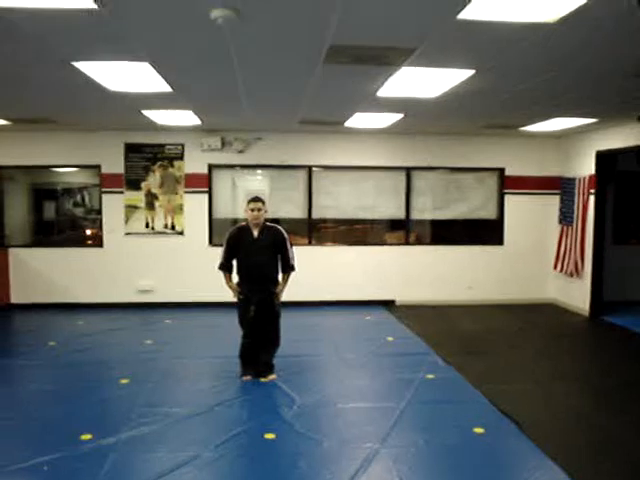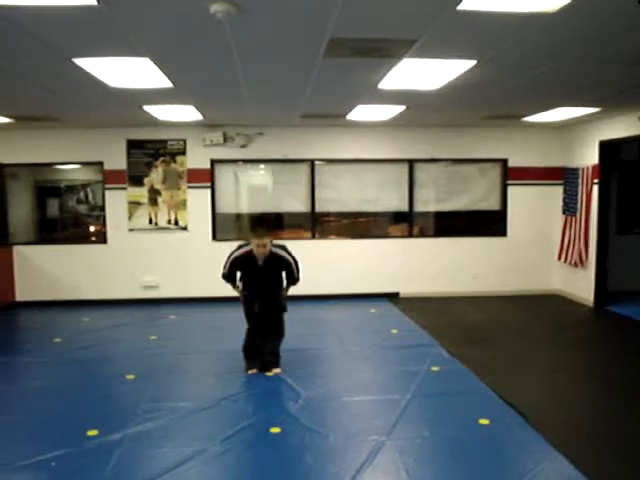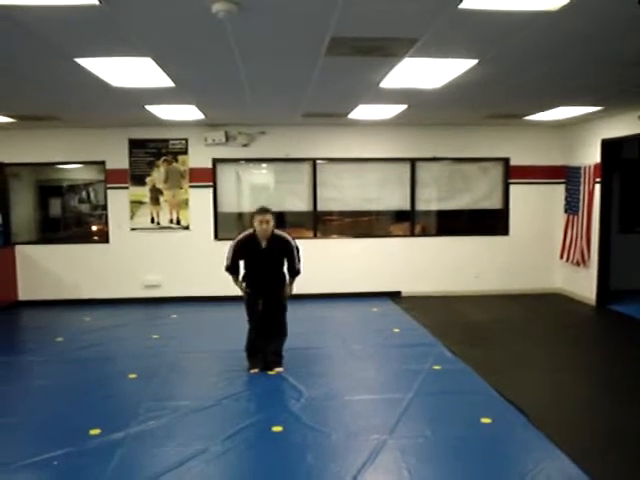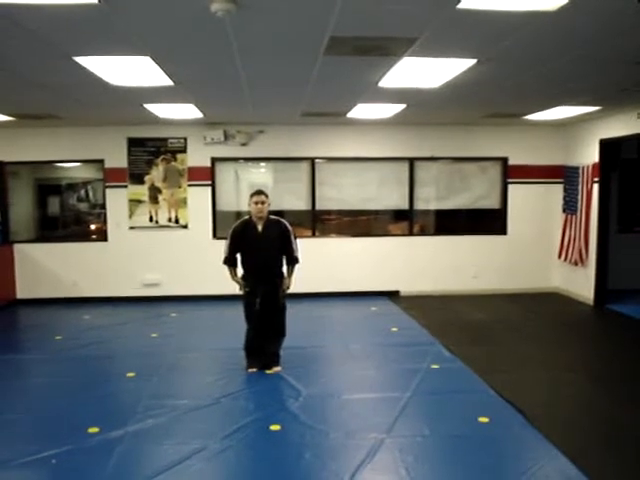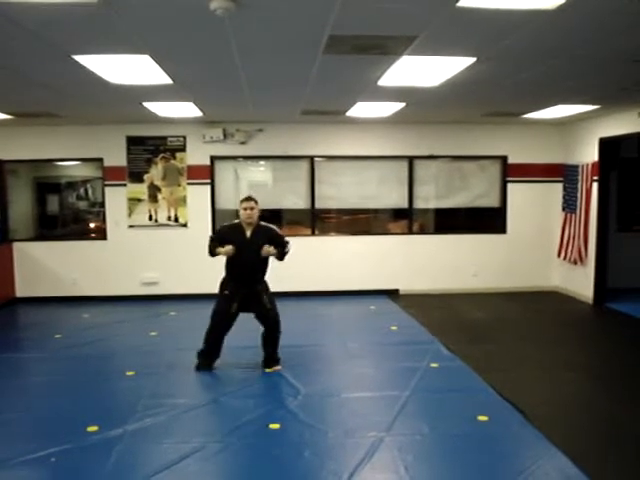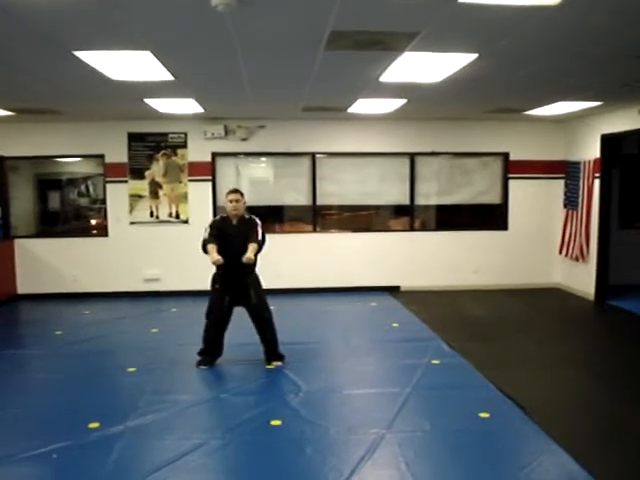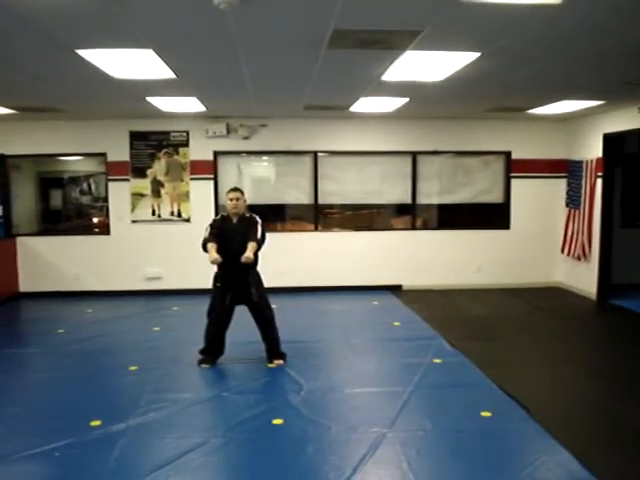
dt=0.7s
person 1, frame 1
left shoulder: (277, 233)
right shoulder: (236, 234)
left elbow: (288, 261)
right elbow: (226, 261)
left wrist: (282, 286)
right wrist: (231, 285)
left hip: (270, 292)
right hip: (246, 292)
left knee: (270, 333)
right knee: (249, 332)
left ankle: (265, 368)
right ankle: (248, 369)
person 1, frame 2
left shoulder: (282, 256)
right shoulder: (239, 256)
left elbow: (294, 275)
right elbow: (227, 274)
left wrist: (284, 291)
right wrist: (238, 289)
left hip: (273, 293)
right hip: (250, 293)
left knee: (275, 326)
right knee: (254, 326)
left ankle: (271, 362)
right ankle: (252, 363)
person 1, frame 3
left shoulder: (285, 241)
right shoulder: (243, 241)
left elbow: (294, 265)
right elbow: (232, 263)
left wrist: (289, 286)
right wrist: (238, 283)
left hip: (277, 288)
right hip: (253, 288)
left knee: (278, 325)
right knee: (256, 325)
left ankle: (274, 361)
right ankle: (254, 362)
person 1, frame 4
left shoulder: (281, 226)
right shoulder: (240, 228)
left elbow: (291, 253)
right elbow: (230, 255)
left wrist: (288, 277)
right wrist: (235, 278)
left hip: (275, 283)
right hip: (251, 284)
left knee: (276, 324)
right knee: (254, 324)
left ankle: (272, 360)
right ankle: (253, 361)
person 1, frame 5
left shoulder: (268, 230)
right shoulder: (227, 230)
left elbow: (285, 245)
right elbow: (213, 244)
left wrist: (274, 252)
right wrist: (221, 250)
left hip: (257, 285)
right hip: (232, 286)
left knee: (272, 321)
right knee: (219, 323)
left ankle: (271, 360)
right ankle: (206, 359)
person 1, frame 6
left shoulder: (253, 223)
right shoulder: (217, 223)
left elbow: (257, 240)
right elbow: (209, 241)
left wrist: (251, 253)
right wrist: (213, 254)
left hip: (247, 278)
right hip: (223, 278)
left knee: (262, 316)
right knee: (215, 318)
left ankle: (273, 355)
right ankle: (209, 355)
person 1, frame 7
left shoulder: (253, 221)
right shoulder: (218, 222)
left elbow: (256, 239)
right elbow: (209, 239)
left wrist: (250, 252)
right wrist: (212, 253)
left hip: (249, 277)
right hip: (225, 277)
left knee: (264, 315)
right knee: (217, 316)
left ankle: (275, 353)
right ankle: (210, 354)
